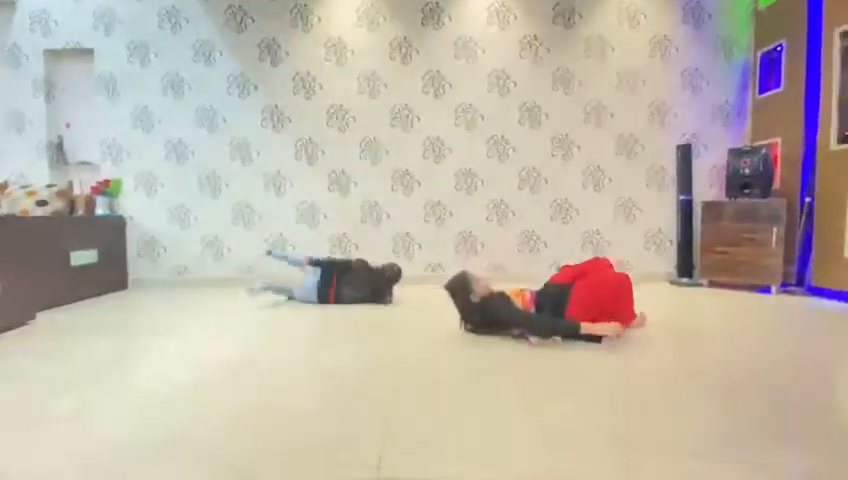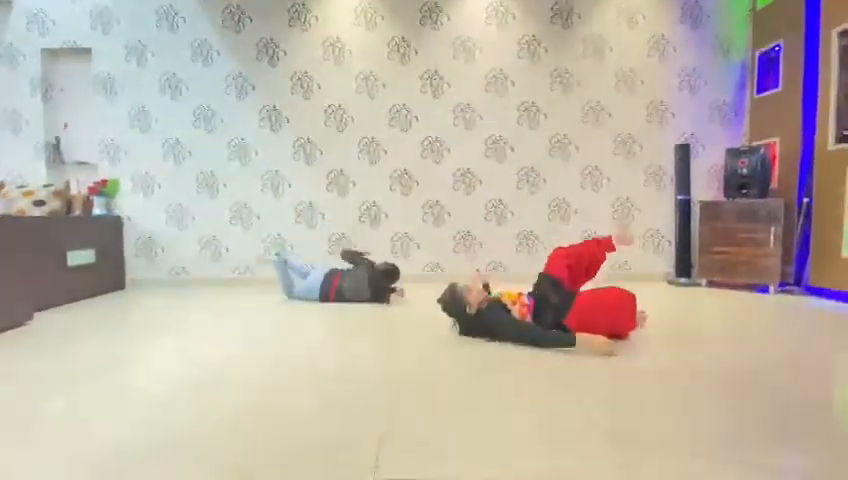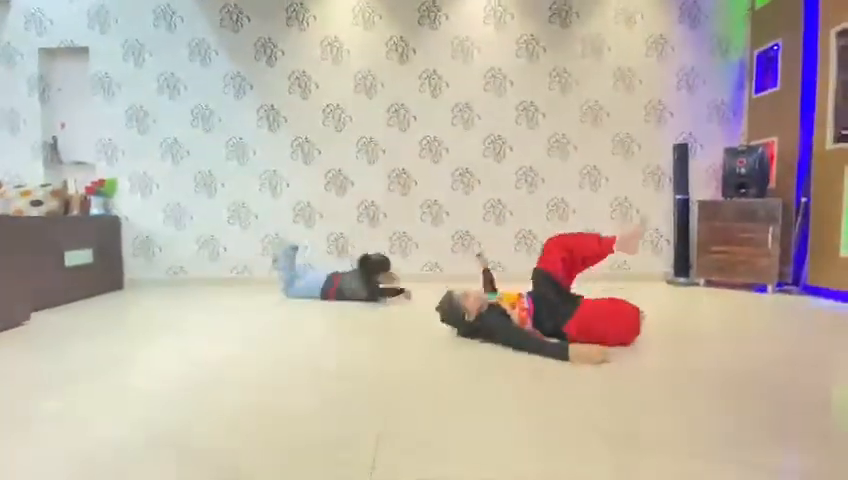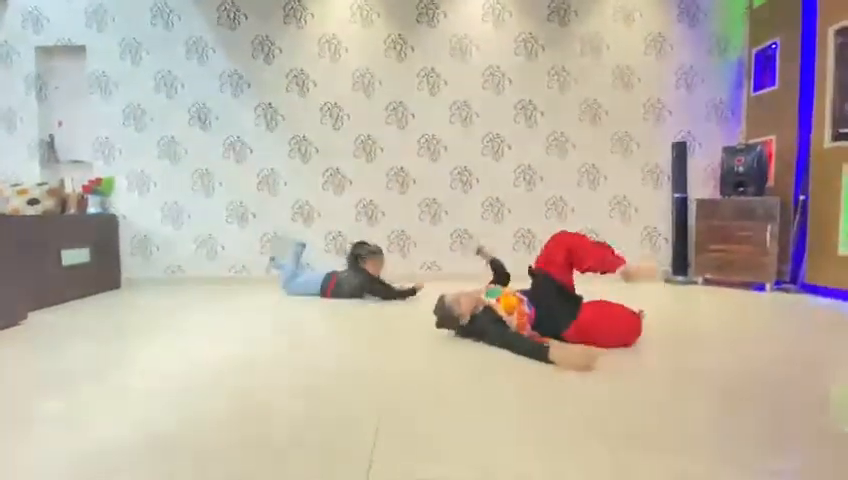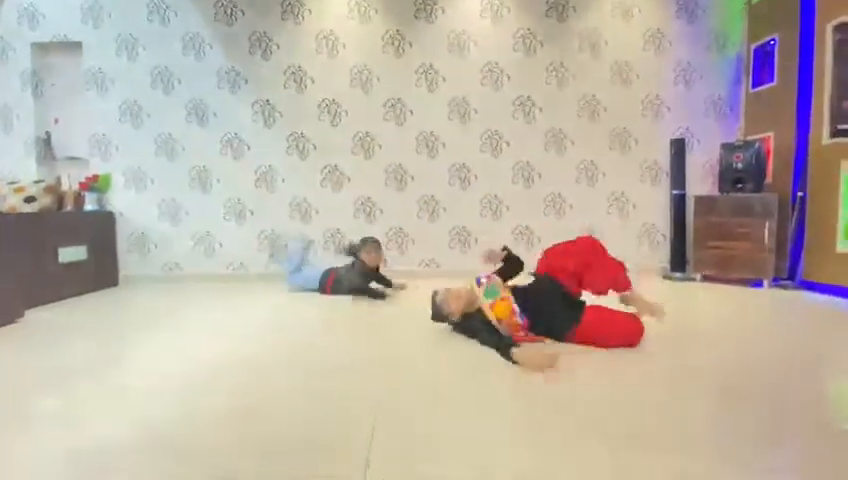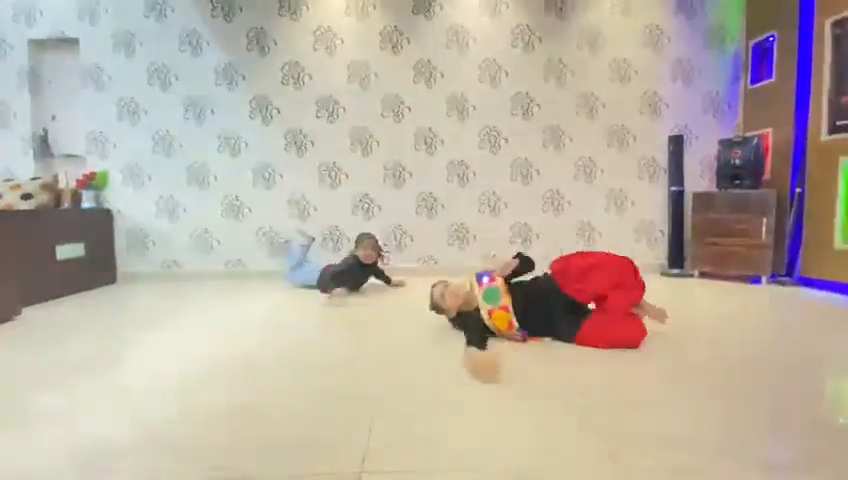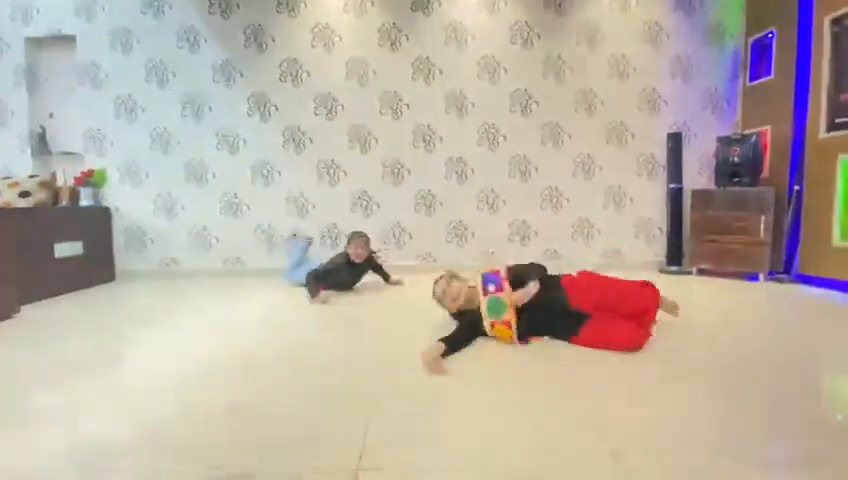
dt=0.1s
person 1, frame 1
right shoulder: (497, 301)
right elbow: (538, 326)
right wrist: (591, 327)
right hip: (563, 312)
right knee: (617, 282)
right ankle: (625, 321)
person 1, frame 2
left shoulder: (479, 316)
right shoulder: (492, 319)
right elbow: (534, 337)
left wrist: (482, 284)
right wrist: (581, 341)
right hip: (562, 320)
left knee: (561, 256)
right knee: (622, 300)
left ankle: (613, 241)
right ankle: (628, 321)
person 1, frame 3
left shoulder: (483, 307)
right shoulder: (490, 323)
right elbow: (526, 343)
left wrist: (484, 269)
right wrist: (572, 350)
right hip: (561, 318)
left knee: (558, 245)
right knee: (627, 317)
left ankle: (617, 243)
person 1, frame 4
left shoulder: (482, 304)
right shoulder: (484, 325)
left elbow: (503, 277)
right elbow: (518, 345)
left wrist: (488, 258)
right wrist: (556, 354)
right hip: (563, 324)
left knee: (562, 242)
right knee: (629, 325)
left ankle: (624, 270)
person 1, frame 5
right shoulder: (476, 321)
left elbow: (517, 266)
right elbow: (498, 342)
left wrist: (501, 255)
right wrist: (520, 354)
right hip: (564, 321)
left knee: (587, 247)
right knee: (632, 330)
left ankle: (626, 294)
person 1, frame 6
right shoulder: (472, 321)
left elbow: (527, 264)
right elbow: (476, 342)
left wrist: (510, 264)
right wrist: (473, 355)
right hip: (565, 326)
left knee: (620, 269)
right knee: (634, 334)
left ankle: (637, 305)
person 1, frame 7
right shoulder: (471, 321)
left elbow: (538, 270)
right elbow: (457, 339)
left wrist: (528, 289)
right wrist: (437, 351)
left hip: (568, 294)
right hip: (568, 330)
left knee: (629, 297)
right knee: (631, 337)
left ankle: (653, 302)
right ankle: (640, 320)
person 2, frame 1
left shoulder: (364, 267)
right shoulder: (380, 294)
left elbow: (338, 262)
left wrist: (313, 261)
left hip: (324, 276)
right hip: (321, 294)
left ankle: (274, 253)
right ankle: (269, 286)
person 2, frame 2
left shoulder: (368, 266)
right shoulder: (374, 294)
left elbow: (345, 254)
left wrist: (360, 255)
right wrist: (395, 291)
left hip: (329, 277)
right hip: (324, 290)
left knee: (307, 272)
right knee: (292, 291)
right ankle: (280, 262)
person 2, frame 3
right shoulder: (369, 292)
right wrist: (402, 291)
left hip: (331, 279)
right hip: (324, 289)
left knee: (306, 274)
right knee: (289, 289)
right ankle: (289, 253)
person 2, frame 4
right shoulder: (364, 281)
right elbow: (389, 294)
right wrist: (413, 290)
left hip: (331, 277)
right hip: (325, 285)
right knee: (288, 284)
right ankle: (298, 249)
person 2, frame 5
left shoulder: (372, 266)
right shoulder: (361, 267)
left elbow: (377, 276)
left wrist: (391, 284)
right wrist: (381, 294)
left hip: (332, 274)
right hip: (324, 281)
right knee: (292, 277)
person 2, frame 6
left shoulder: (372, 262)
right shoulder: (350, 263)
right elbow: (328, 278)
left wrist: (390, 281)
right wrist: (333, 289)
left hip: (330, 270)
right hip: (322, 276)
right knee: (292, 273)
person 2, frame 7
left shoulder: (368, 260)
right shoulder: (339, 262)
left elbow: (376, 266)
right elbow: (310, 276)
right wrist: (315, 294)
right knee: (291, 273)
right ankle: (304, 244)
